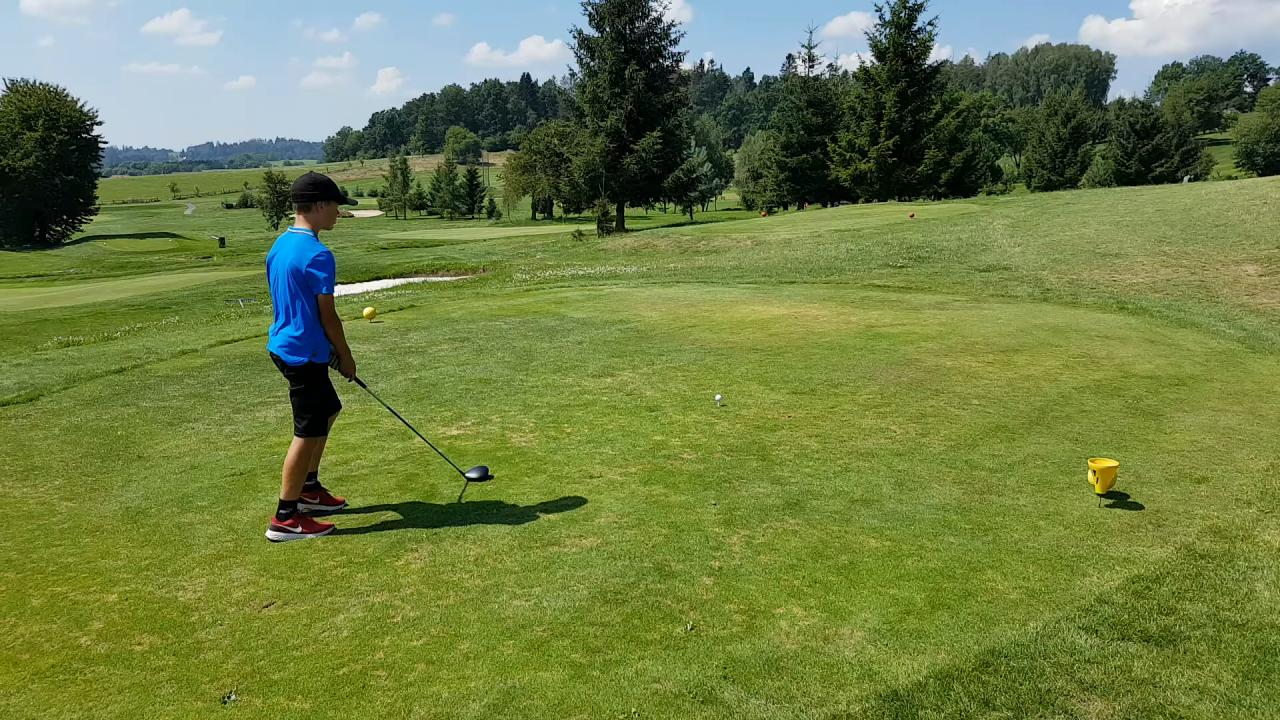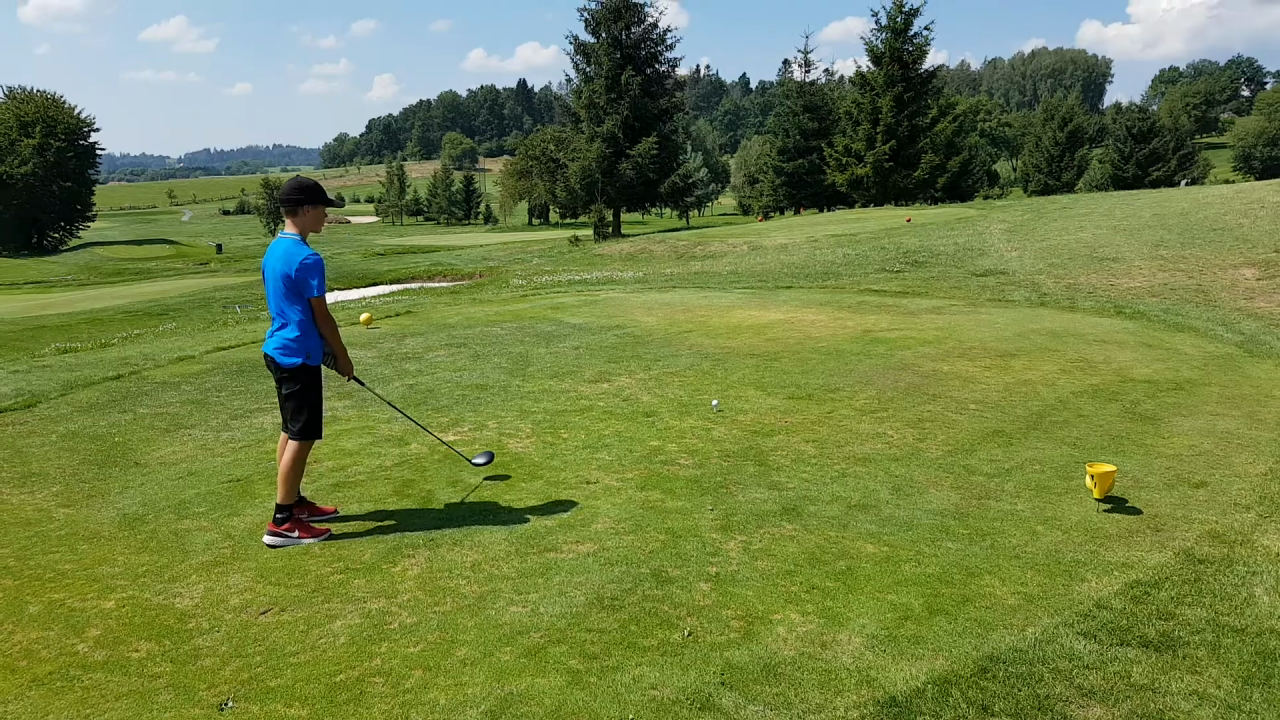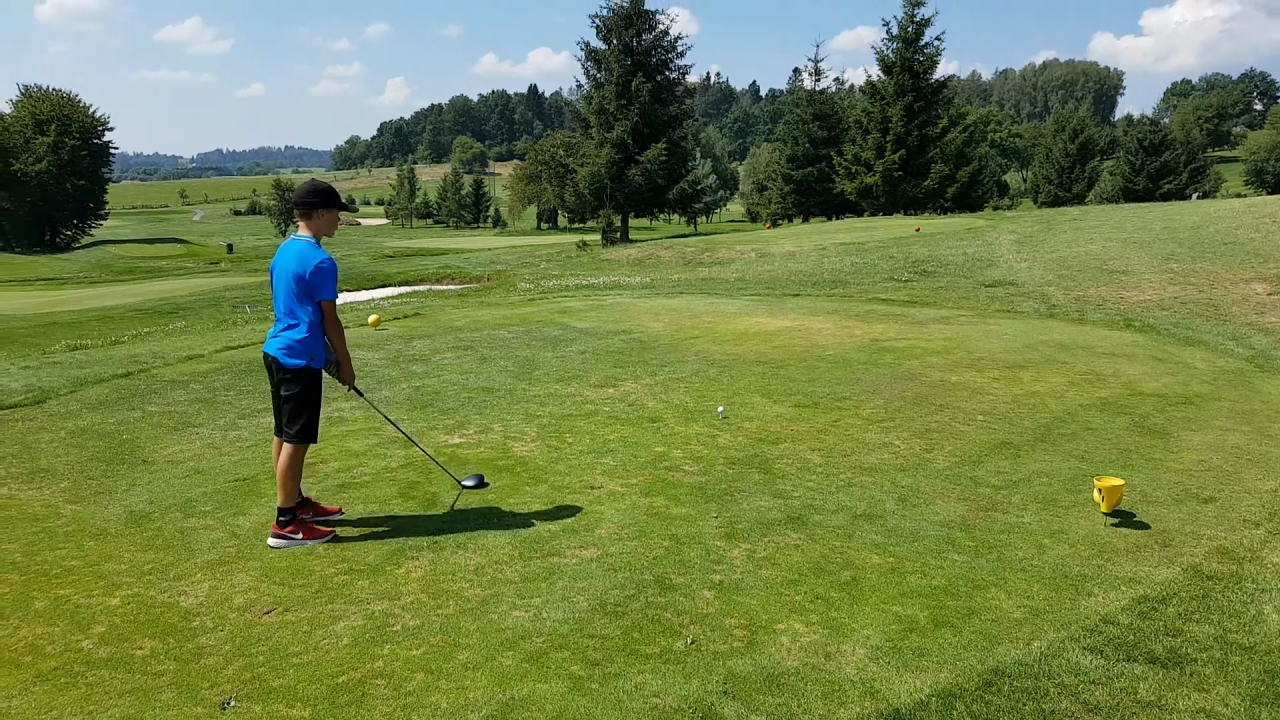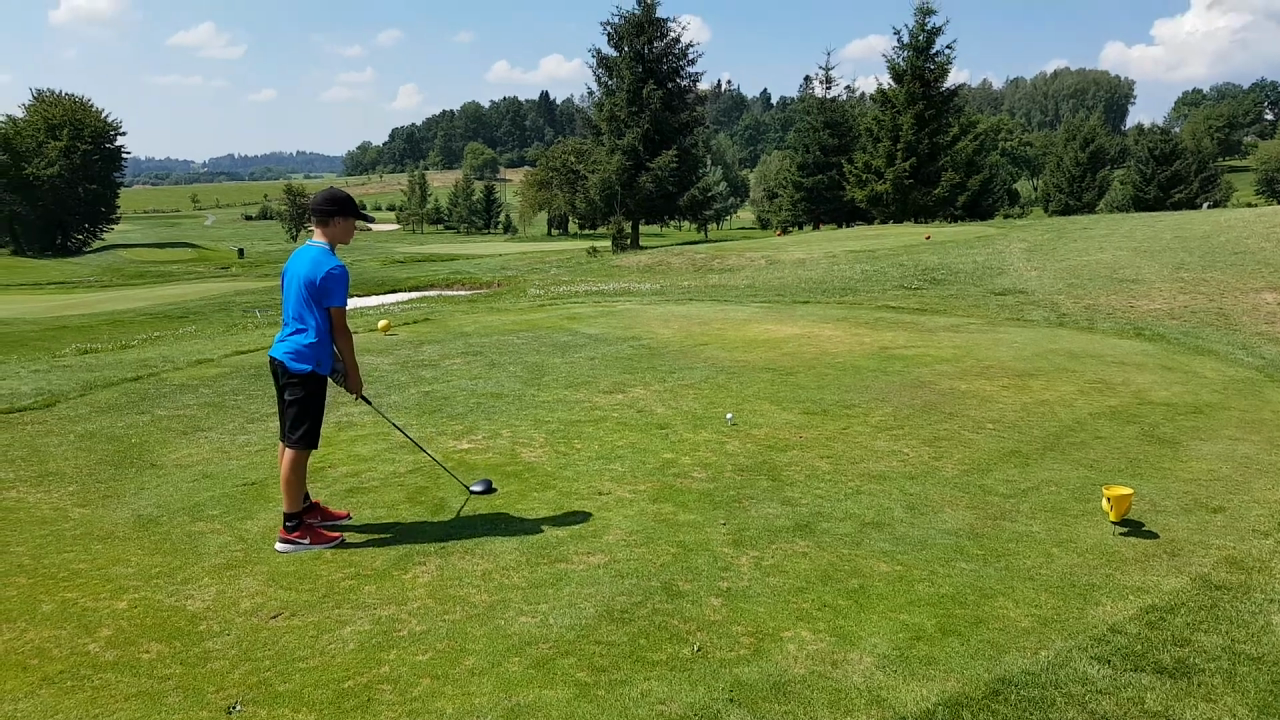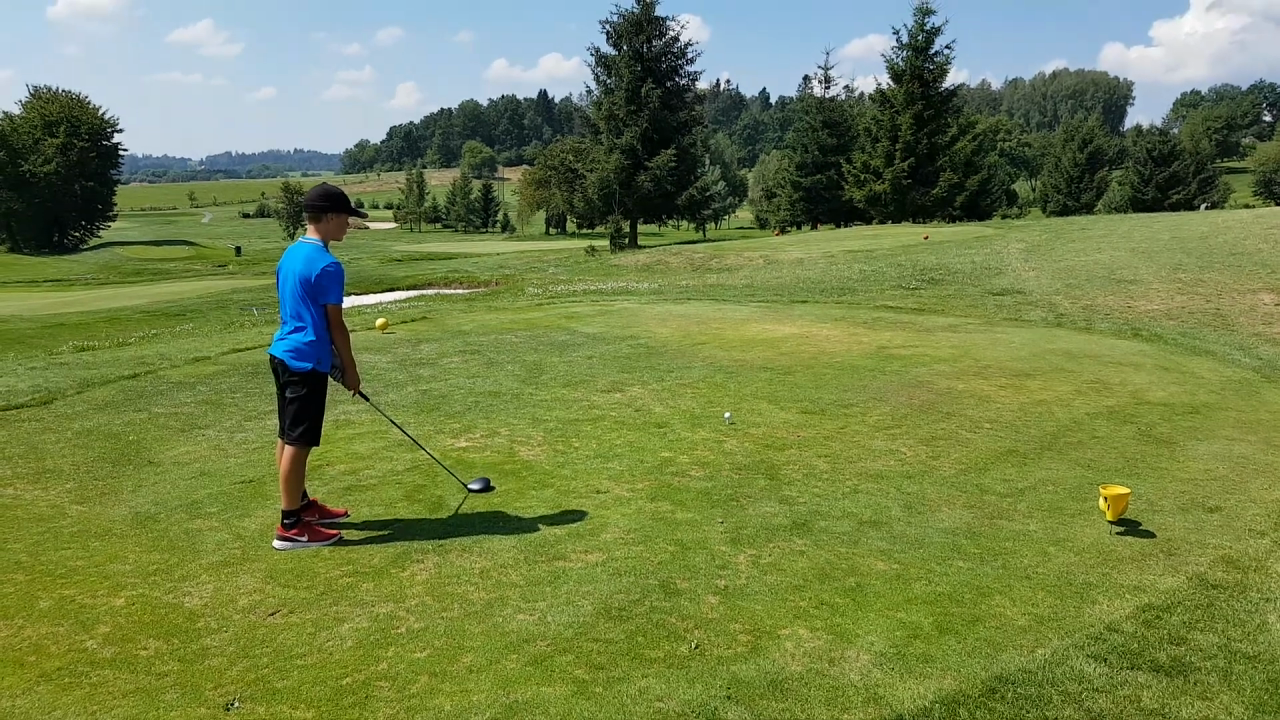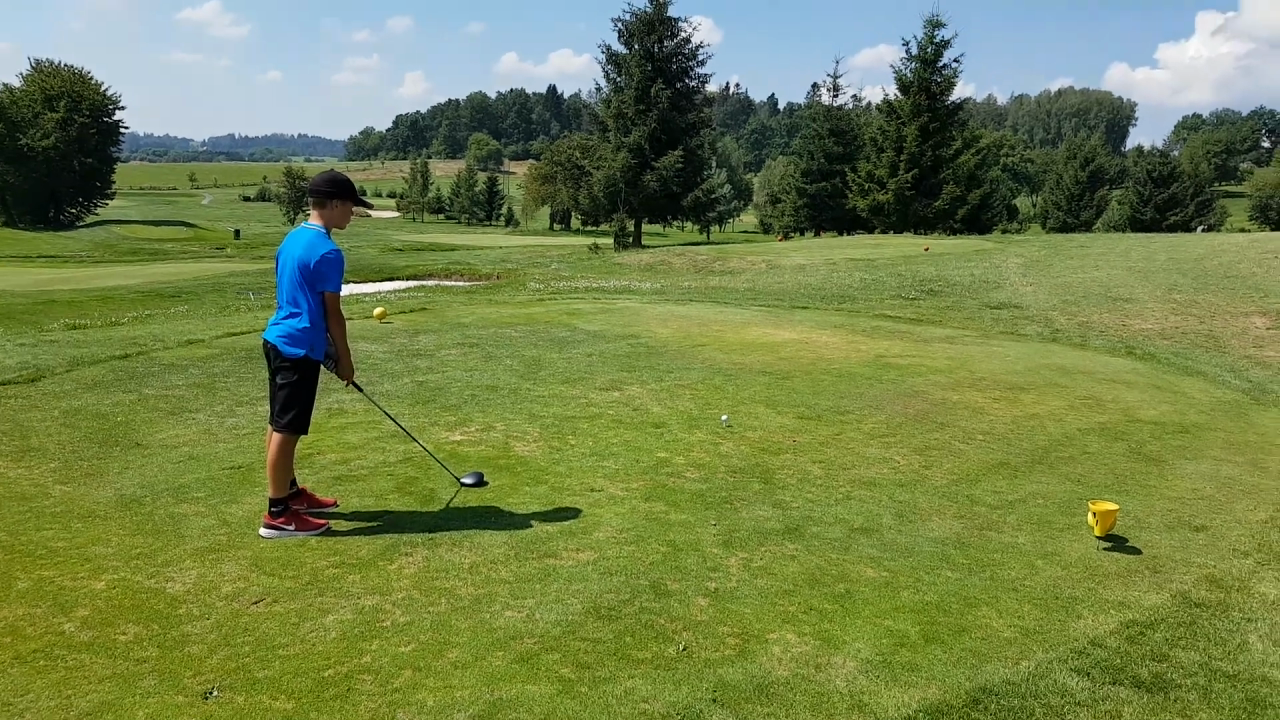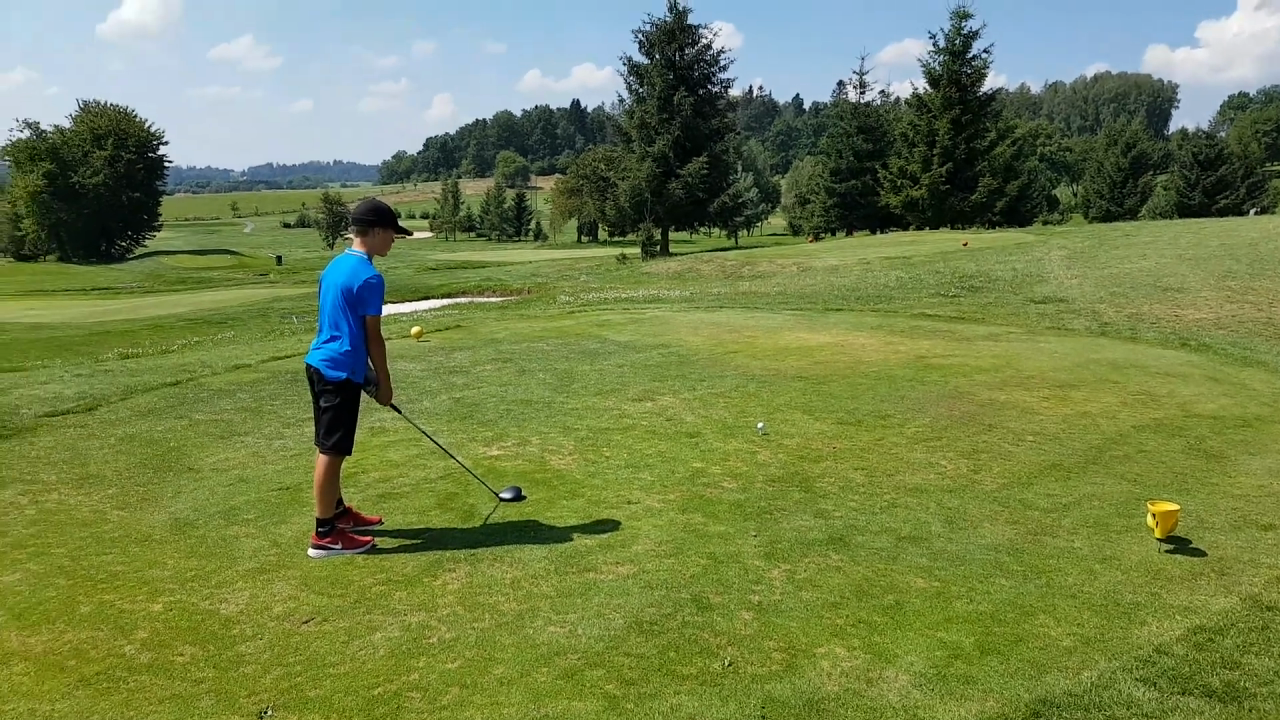
dt=0.4s
person 1, frame 1
left shoulder: (279, 245)
right shoulder: (317, 255)
right elbow: (327, 315)
right wrist: (345, 356)
left hip: (285, 344)
right hip: (305, 352)
left knee: (326, 412)
right knee: (308, 432)
left ankle: (308, 487)
right ankle: (285, 517)
person 1, frame 2
left shoulder: (274, 251)
right shoulder: (306, 258)
right elbow: (321, 316)
left wrist: (323, 349)
right wrist: (341, 355)
left hip: (278, 349)
right hip: (298, 356)
left knee: (292, 432)
right knee: (301, 437)
left ankle: (293, 502)
right ankle: (281, 523)
person 1, frame 3
left shoulder: (283, 252)
right shoulder: (320, 261)
right elbow: (329, 320)
left wrist: (326, 353)
right wrist: (344, 363)
left hip: (277, 351)
right hip: (299, 359)
left knee: (285, 435)
right knee: (296, 440)
left ankle: (297, 503)
right ankle: (285, 524)
person 1, frame 4
left shoulder: (297, 257)
right shoulder: (332, 268)
right elbow: (338, 327)
left wrist: (335, 362)
right wrist: (352, 371)
left hip: (284, 355)
right hip: (305, 364)
left knee: (290, 440)
right knee: (297, 445)
left ankle: (304, 507)
right ankle: (292, 529)
person 1, frame 5
left shoulder: (290, 254)
right shoulder: (326, 265)
right elbow: (335, 324)
left wrist: (332, 357)
right wrist: (350, 368)
left hip: (284, 353)
right hip: (306, 361)
left knee: (289, 437)
right knee: (297, 443)
left ankle: (302, 504)
right ankle: (290, 526)
person 1, frame 6
left shoulder: (291, 239)
right shoulder: (327, 252)
right elbow: (332, 312)
left wrist: (325, 344)
right wrist: (344, 357)
left hip: (278, 339)
right hip: (299, 348)
left knee: (280, 426)
right knee: (286, 430)
left ankle: (291, 493)
right ankle: (277, 514)
person 1, frame 7
left shoulder: (335, 265)
right shoulder: (368, 277)
right elbow: (372, 336)
left wrist: (369, 373)
right wrist: (383, 380)
left hip: (320, 363)
right hip: (340, 371)
left knee: (329, 447)
right knee: (332, 451)
left ankle: (337, 511)
right ankle: (324, 534)
